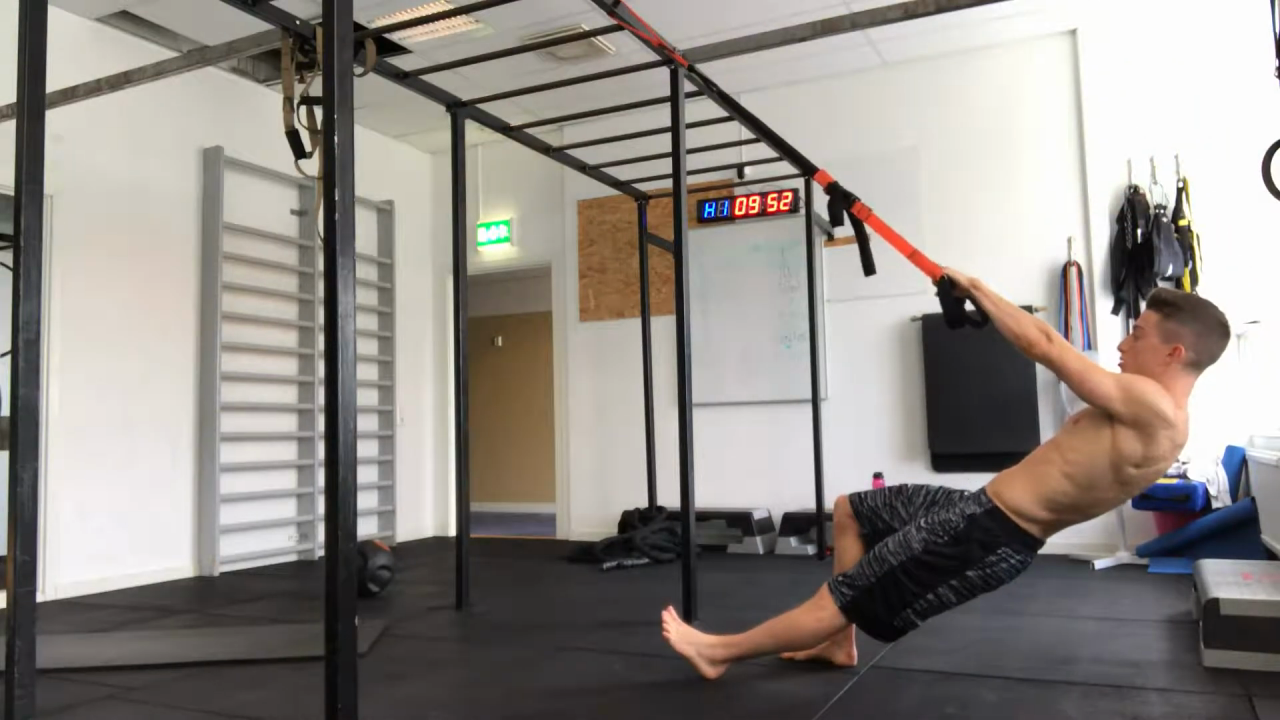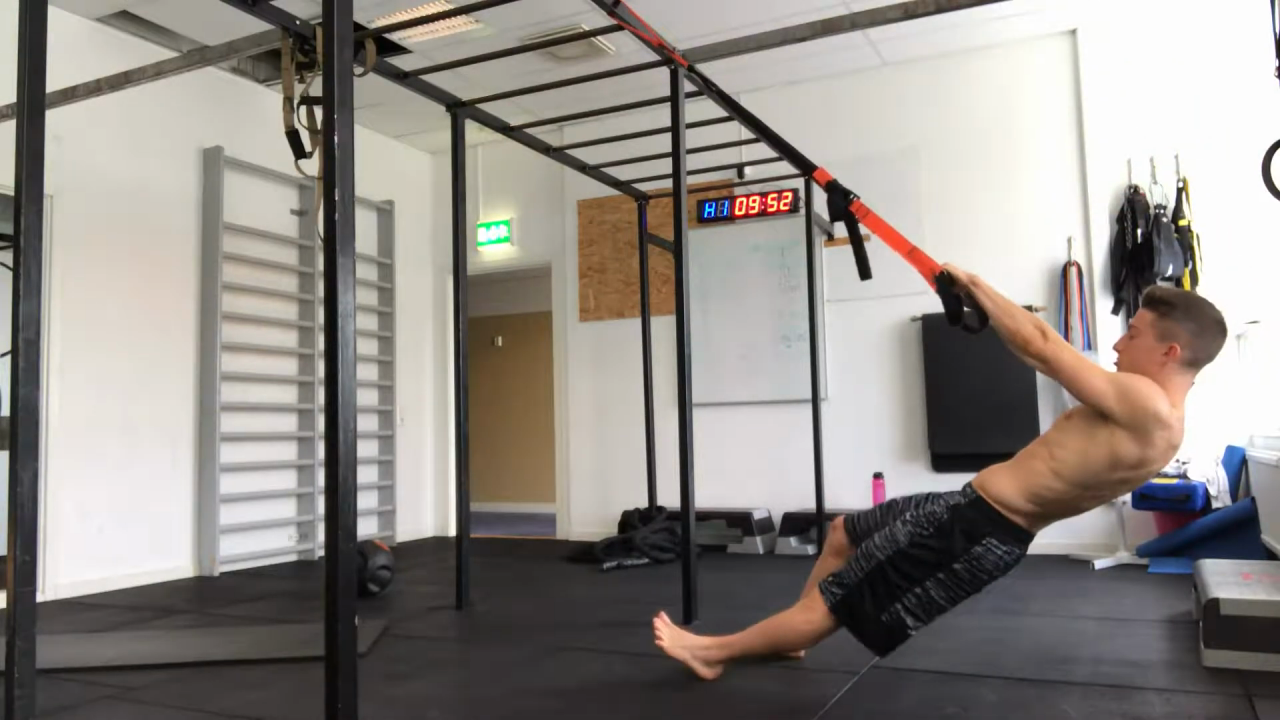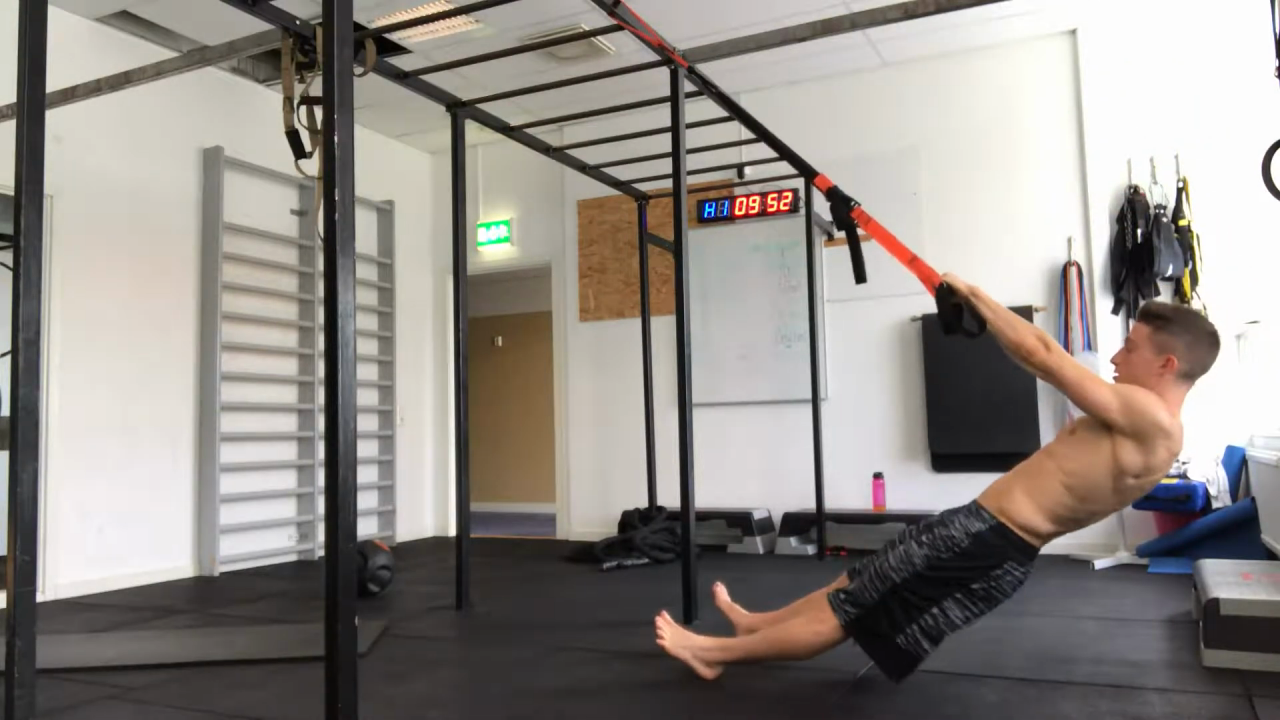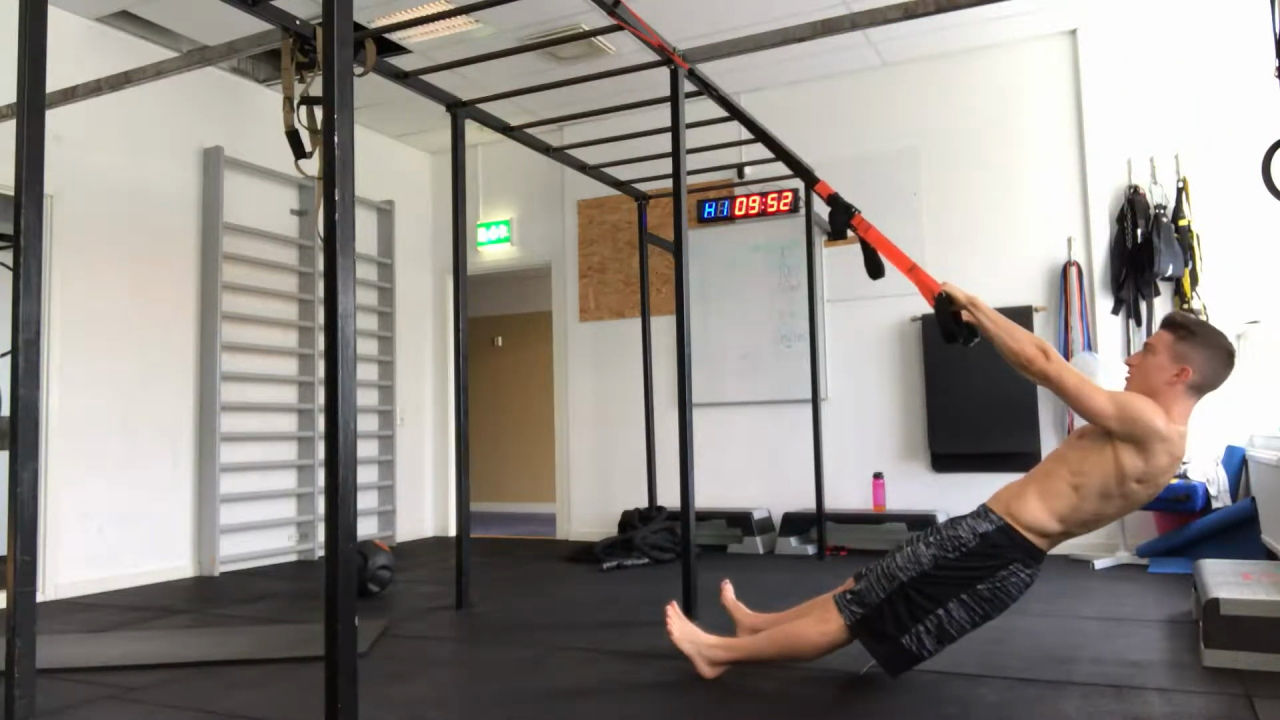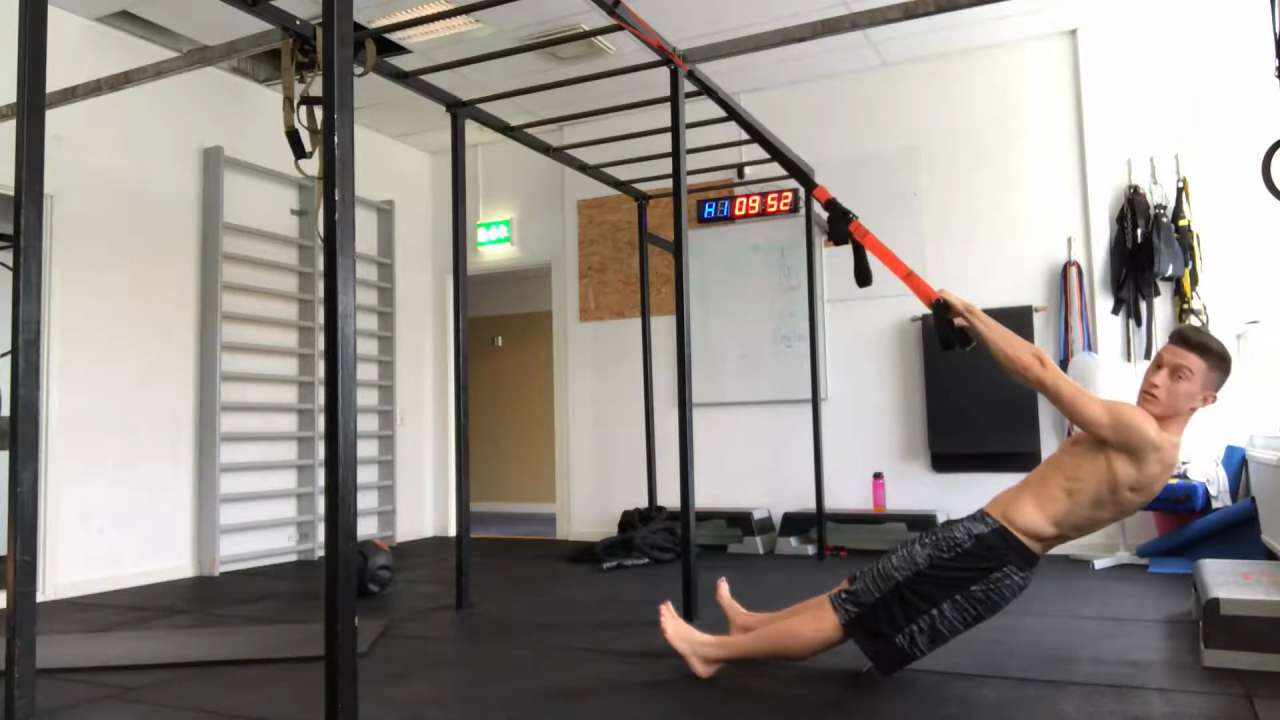
dt=0.5s
person 1, frame 1
left shoulder: (1151, 406)
right shoulder: (1151, 415)
left elbow: (1045, 346)
right elbow: (1054, 353)
left wrist: (974, 287)
right wrist: (978, 299)
left hip: (988, 535)
right hip: (985, 511)
left knee: (836, 600)
right knee: (849, 511)
left ankle: (719, 651)
right ankle: (839, 643)
person 1, frame 2
left shoulder: (1146, 405)
right shoulder: (1147, 412)
left elbow: (1040, 343)
right elbow: (1047, 358)
left wrist: (972, 282)
right wrist: (979, 302)
left hip: (977, 526)
right hip: (985, 519)
left knee: (831, 600)
right knee: (843, 534)
left ankle: (714, 651)
right ankle: (788, 634)
person 1, frame 3
left shoulder: (1150, 419)
right shoulder: (1139, 424)
left elbow: (1044, 356)
right elbow: (1044, 365)
left wrist: (973, 294)
right wrist: (979, 314)
left hip: (988, 546)
right hip: (981, 525)
left knee: (845, 613)
right knee: (857, 582)
left ankle: (714, 653)
right ankle: (753, 623)
person 1, frame 4
left shoulder: (1150, 425)
right shoulder: (1142, 431)
left elbow: (1044, 365)
right elbow: (1049, 373)
left wrist: (972, 303)
right wrist: (980, 324)
left hip: (996, 549)
right hip: (991, 533)
left knee: (851, 613)
right knee: (862, 588)
left ankle: (721, 652)
right ankle: (759, 624)
person 1, frame 5
left shoulder: (1144, 437)
right shoulder: (1136, 440)
left elbow: (1042, 373)
right elbow: (1045, 380)
left wrist: (969, 311)
right wrist: (975, 329)
left hip: (992, 552)
right hip: (989, 540)
left knee: (848, 610)
right knee: (857, 589)
left ankle: (714, 650)
right ankle: (752, 622)
